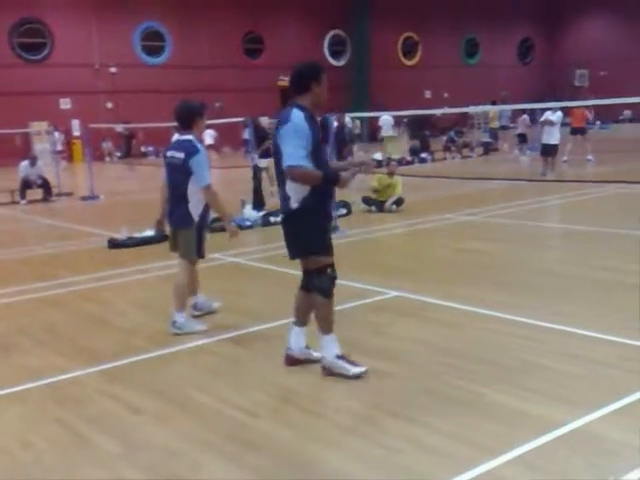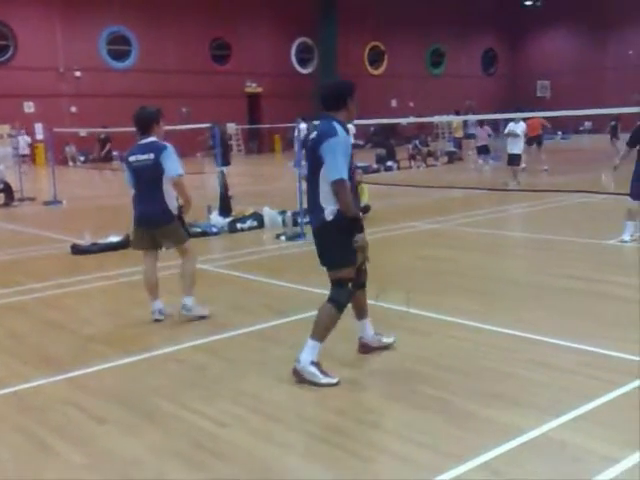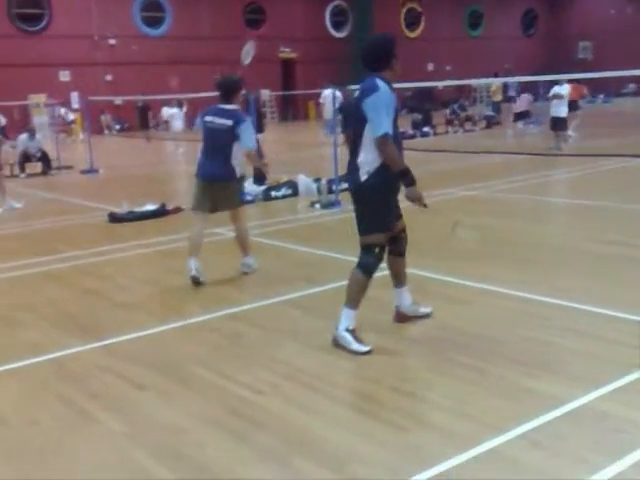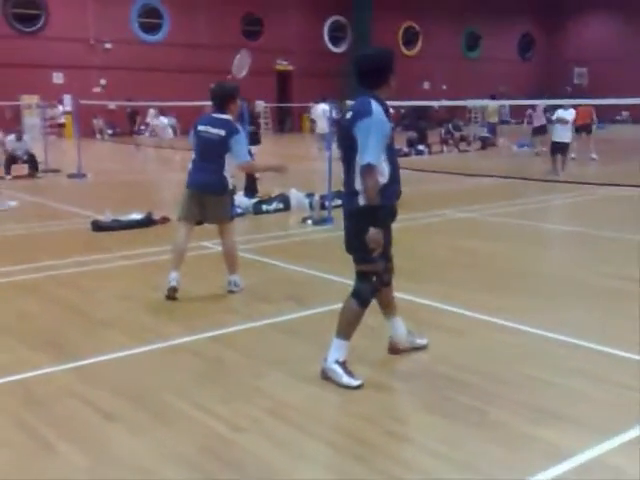
dt=0.7s
person 1, frame 1
left shoulder: (305, 119)
right shoulder: (295, 121)
right elbow: (295, 171)
left wrist: (336, 172)
right wrist: (335, 178)
left hip: (310, 208)
right hip: (303, 210)
left knee: (313, 277)
right knee: (325, 276)
left ankle: (296, 347)
right ankle: (331, 355)
person 1, frame 2
left shoulder: (322, 131)
right shoulder: (336, 134)
right elbow: (340, 187)
right wrist: (358, 226)
left hip: (329, 218)
right hip: (334, 221)
left knee: (357, 273)
right knee: (342, 289)
left ankle: (368, 337)
right ankle: (306, 361)
person 1, frame 3
left shoulder: (370, 89)
right shoulder: (379, 91)
right elbow: (384, 142)
right wrist: (409, 180)
left hip: (376, 181)
right hip: (372, 183)
left knee: (397, 238)
right knee: (372, 254)
left ankle: (404, 306)
right ankle: (344, 329)
person 1, frame 4
left shoulder: (361, 108)
right shoulder: (373, 114)
right elbow: (368, 172)
right wrist: (373, 222)
left hip: (371, 207)
right hip: (369, 210)
left knee: (383, 271)
right knee: (367, 283)
left ankle: (399, 337)
right ankle: (334, 361)
person 2, frame 1
left shoulder: (172, 148)
right shoulder: (196, 150)
left elbow: (166, 186)
right elbow: (207, 190)
left wrist: (163, 214)
right wrist: (227, 219)
left hip: (177, 214)
right hip: (191, 216)
left knee: (190, 260)
right knee: (187, 263)
left ankle: (197, 302)
right ankle: (179, 319)
person 2, frame 2
left shoulder: (130, 155)
right shoulder: (163, 149)
right elbow: (175, 180)
right wrist: (187, 200)
left hip: (142, 214)
right hip: (166, 213)
left knee: (149, 259)
right knee: (187, 253)
left ankle: (157, 306)
right ankle: (188, 302)
person 2, frame 3
left shoulder: (206, 114)
right shoulder: (240, 119)
right elbow: (249, 152)
right wrist: (260, 165)
left hip: (205, 173)
right hip: (228, 175)
left knee: (199, 219)
right knee: (238, 217)
left ankle: (194, 265)
right ankle: (247, 261)
person 2, frame 4
left shoulder: (200, 122)
right shoulder: (233, 130)
right elbow: (245, 166)
right wrist: (271, 168)
left hip: (195, 183)
right hip: (218, 186)
left knee: (184, 229)
right knee: (226, 231)
left ankle: (173, 279)
right ankle: (233, 279)
